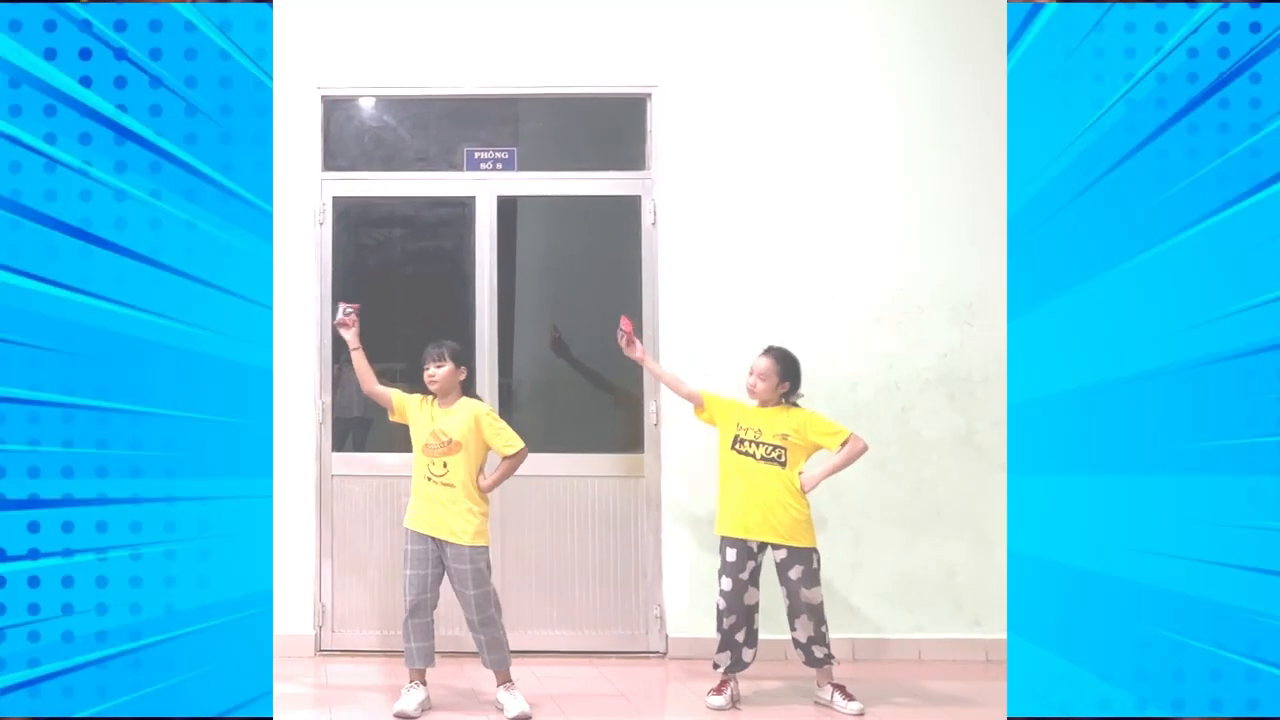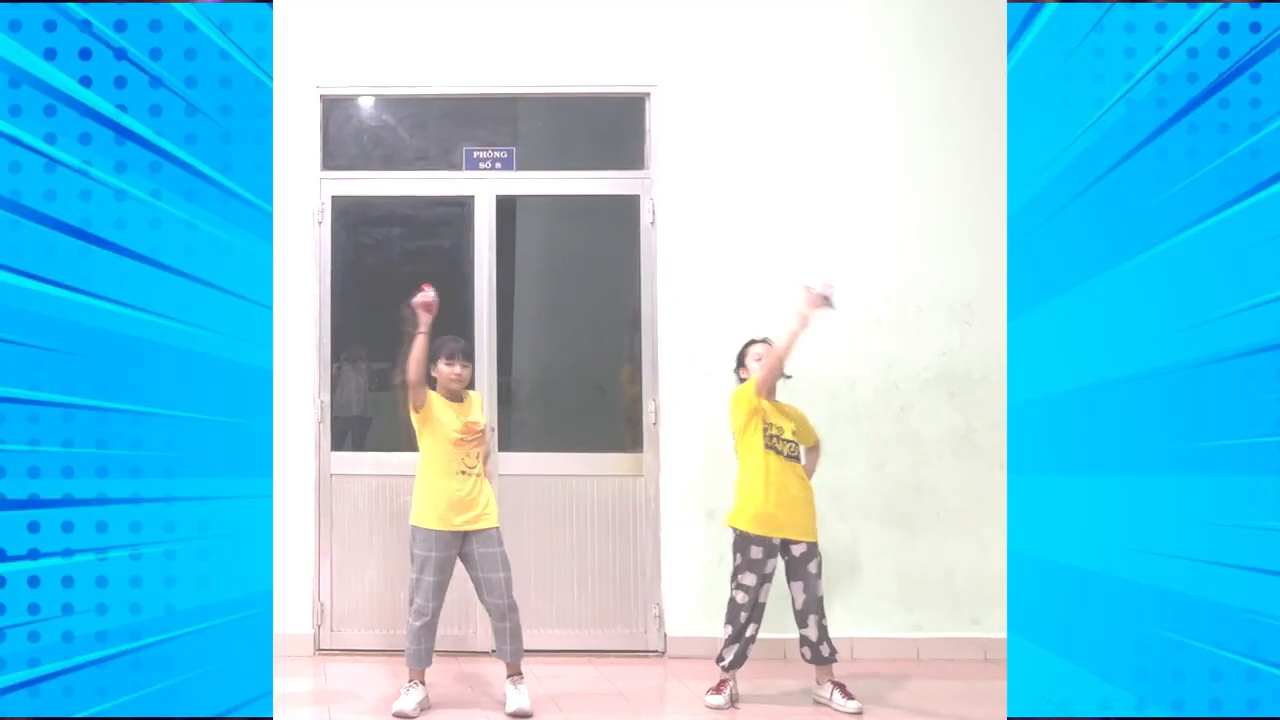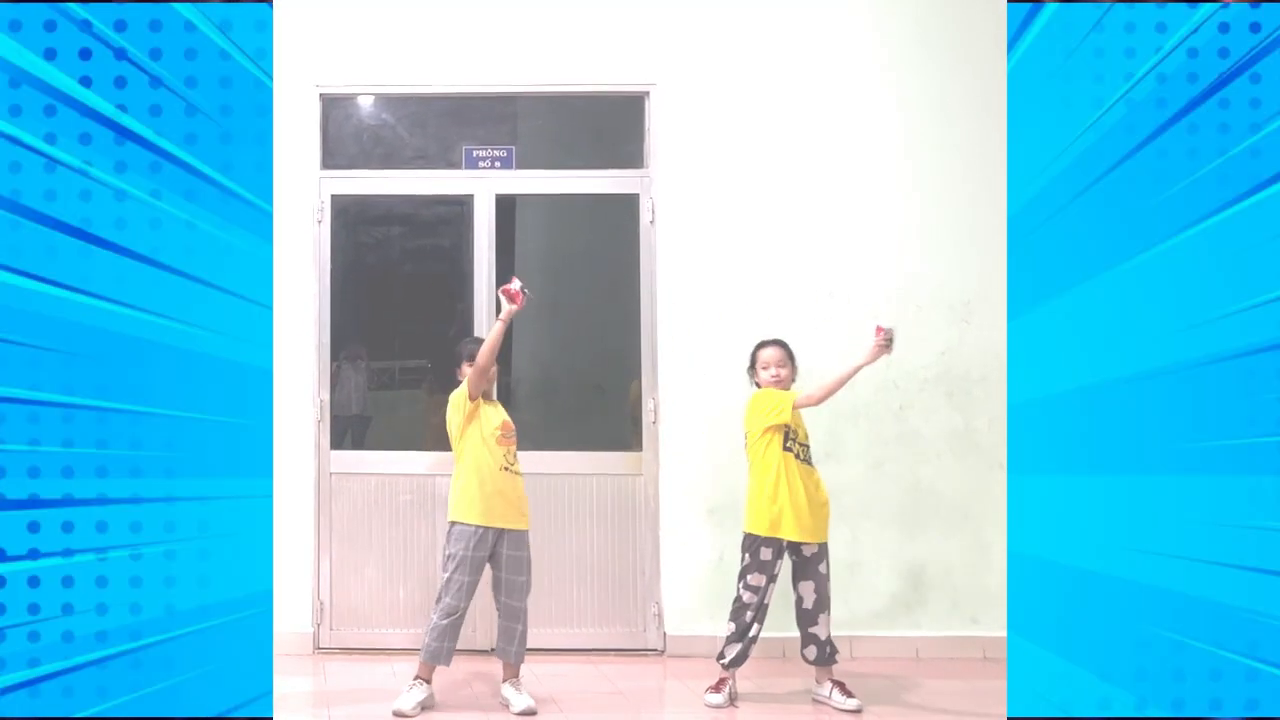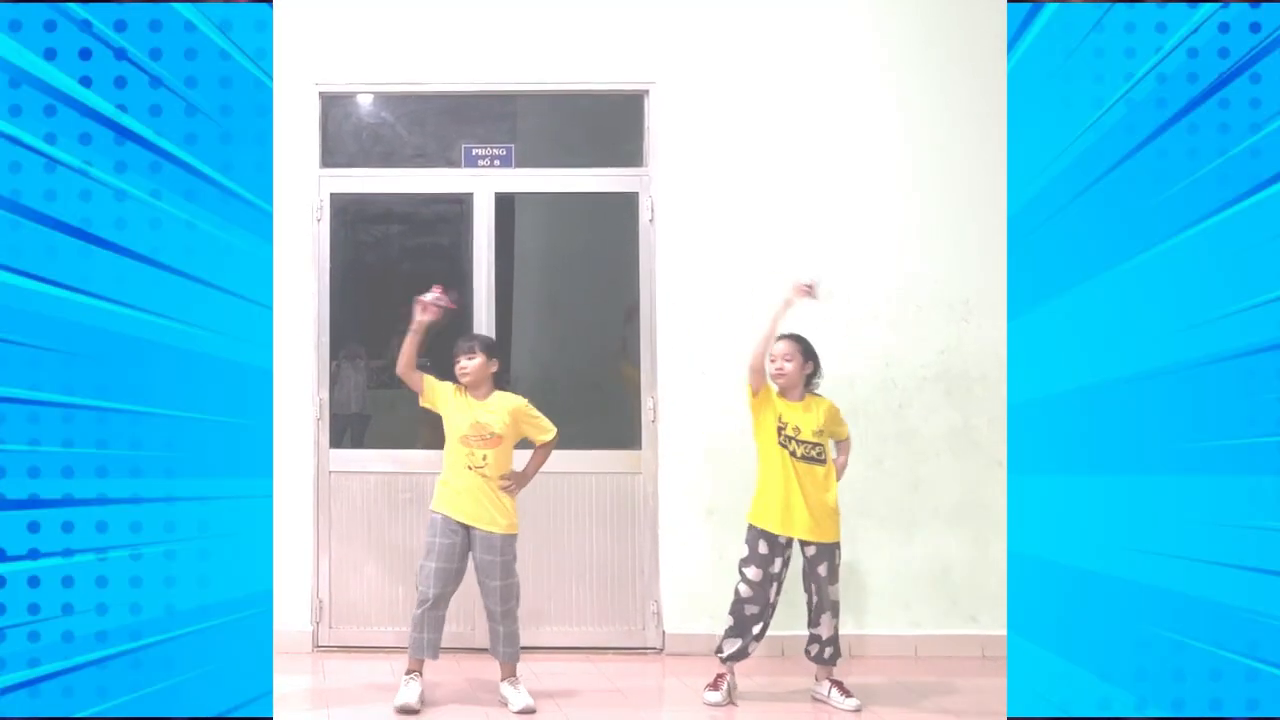
dt=0.4s
person 1, frame 1
left shoulder: (477, 413)
right shoulder: (416, 407)
left elbow: (517, 451)
right elbow: (371, 388)
left wrist: (489, 483)
right wrist: (353, 342)
left hip: (464, 528)
right hip: (421, 526)
left knee: (481, 610)
right knee: (417, 605)
left ankle: (505, 685)
right ankle: (417, 686)
person 1, frame 2
left shoulder: (475, 402)
right shoulder: (425, 405)
right elbow: (412, 378)
left wrist: (483, 454)
right wrist: (423, 327)
left hip: (481, 521)
right hip: (434, 522)
left knee: (501, 599)
right knee: (424, 604)
left ankle: (514, 679)
right ankle: (415, 685)
person 1, frame 3
left shoulder: (497, 406)
right shoulder: (463, 401)
right elbow: (479, 365)
right wrist: (506, 316)
left hip: (512, 519)
right hip: (472, 518)
left knee: (514, 603)
right knee: (453, 602)
left ankle: (510, 682)
right ankle: (422, 683)
person 1, frame 4
left shoulder: (513, 405)
right shoulder: (448, 396)
left elbow: (549, 437)
right elbow: (405, 370)
left wrist: (524, 477)
right wrist: (419, 325)
left hip: (494, 518)
right hip: (448, 512)
left knee: (500, 602)
right knee: (430, 594)
left ankle: (509, 681)
right ankle: (413, 677)
person 2, frame 1
left shoulder: (803, 420)
right shoulder: (730, 411)
left elbow: (857, 444)
right elbow: (686, 391)
left wrist: (816, 475)
right wrist: (643, 359)
left hip: (789, 529)
right hip: (739, 528)
left knee: (806, 604)
right knee: (733, 603)
left ankle: (826, 684)
right ankle: (728, 679)
person 2, frame 2
left shoulder: (792, 414)
right shoulder: (743, 400)
left elbow: (813, 445)
right elbow: (763, 374)
left wrist: (807, 471)
right wrist: (803, 319)
left hip: (799, 522)
right hip: (757, 521)
left knee: (810, 602)
right knee: (745, 600)
left ankle: (825, 683)
right ankle: (727, 679)
person 2, frame 3
left shoulder: (791, 412)
right shoulder: (761, 402)
right elbow: (815, 397)
right wrist: (864, 360)
left hip: (810, 523)
right hip: (769, 523)
left knee: (815, 601)
right knee: (751, 600)
left ankle: (824, 680)
right ankle: (726, 677)
person 2, frame 4
left shoulder: (825, 409)
right shoulder: (763, 401)
left elbow: (843, 440)
right elbow: (755, 360)
left wrist: (838, 468)
right wrist: (784, 307)
left hip: (819, 522)
right hip: (770, 520)
left knee: (824, 600)
right knee: (751, 595)
left ankle: (824, 679)
right ankle: (725, 674)
